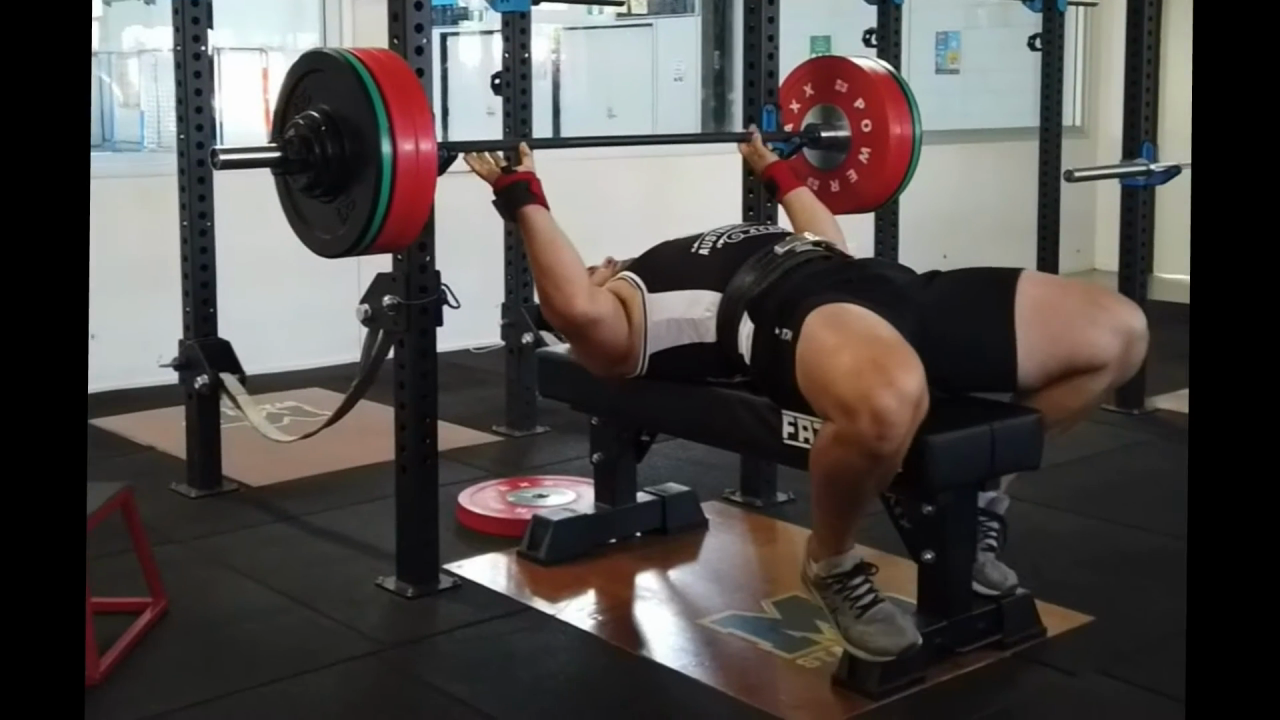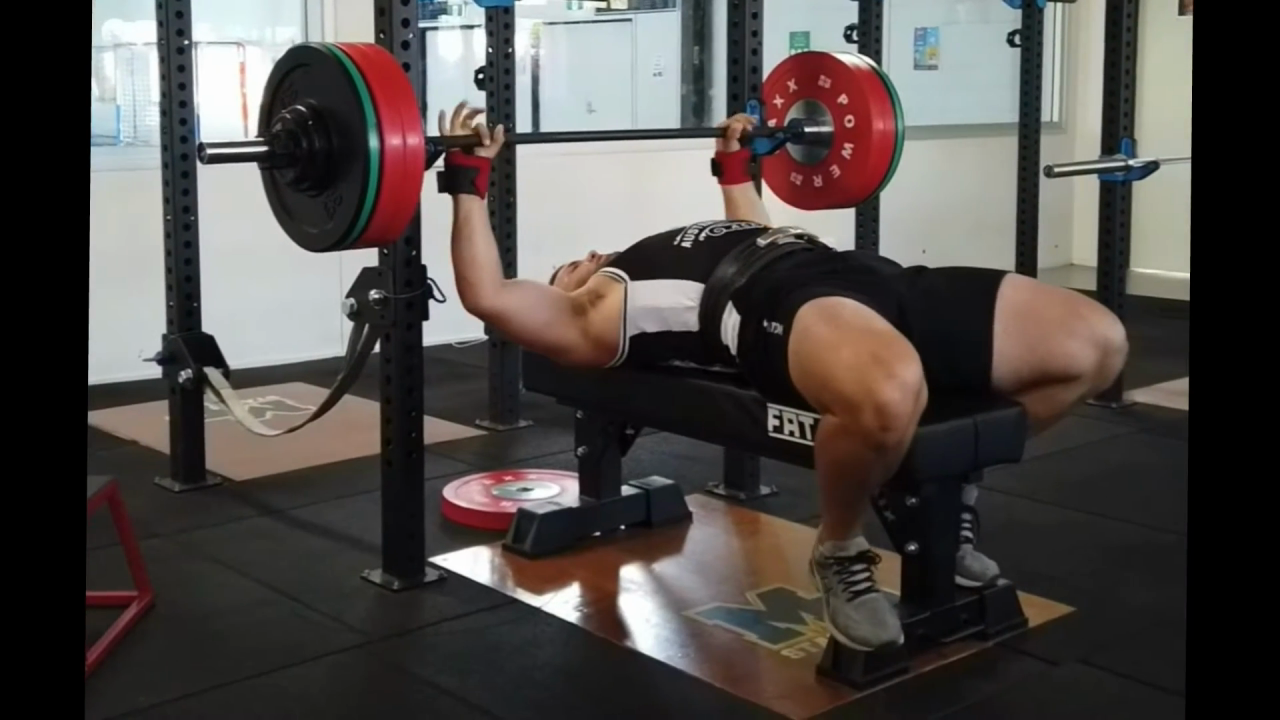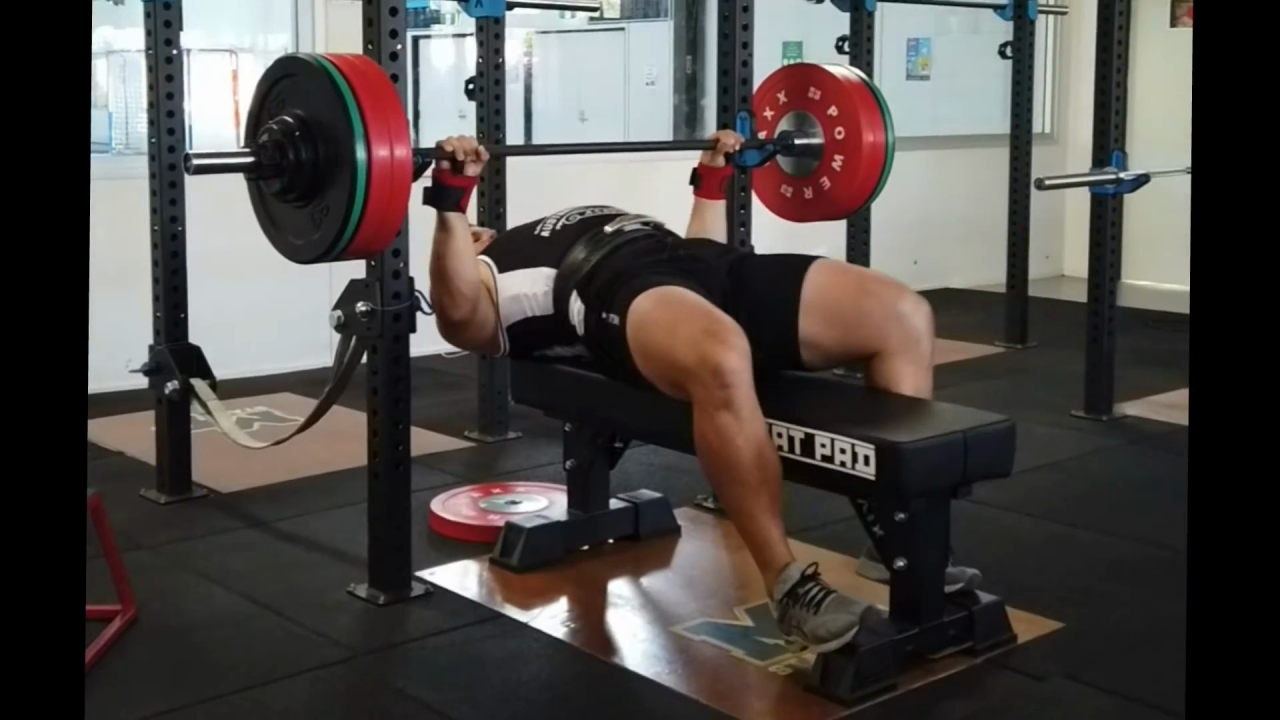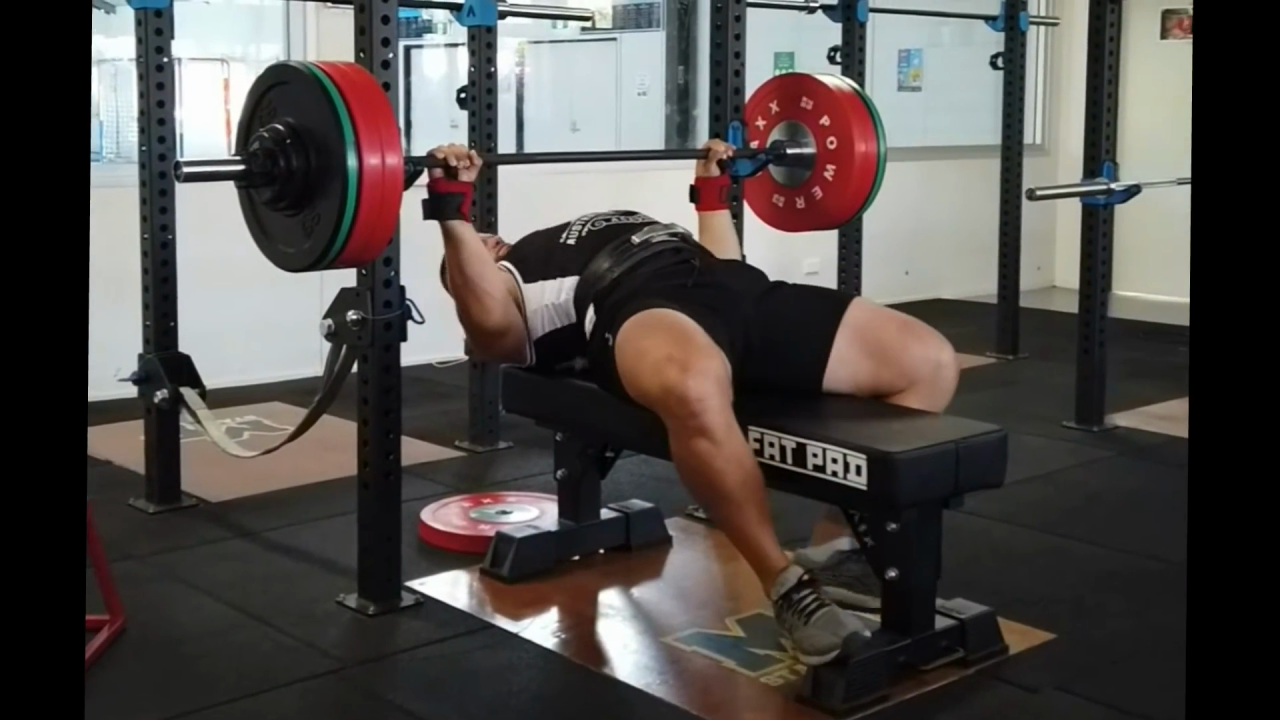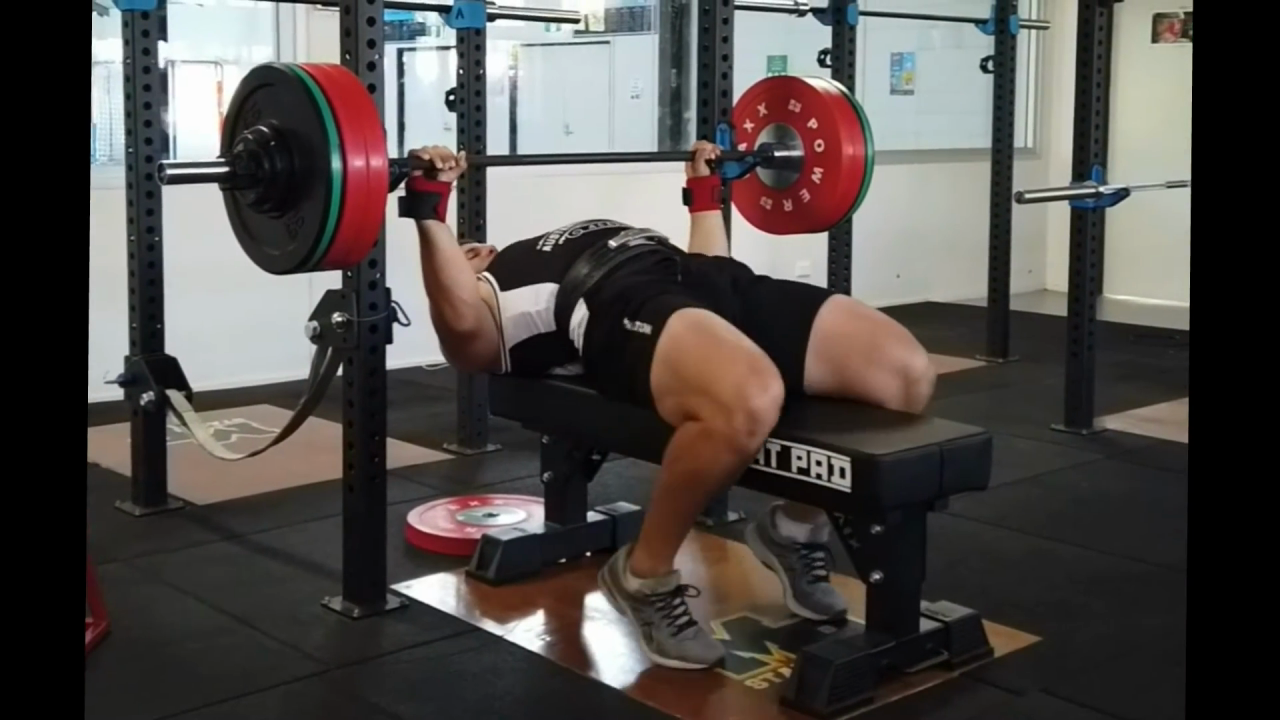
dt=1s
person 1, frame 1
left shoulder: (700, 271)
right shoulder: (614, 331)
left elbow: (830, 246)
right elbow: (575, 308)
left wrist: (774, 168)
right wrist: (520, 196)
left knee: (1117, 331)
right knee: (887, 402)
left ankle: (977, 487)
right ankle: (832, 564)
person 1, frame 2
left shoulder: (648, 271)
right shoulder: (588, 320)
left elbow: (754, 242)
right elbow: (486, 296)
left wrist: (733, 162)
right wrist: (467, 178)
left knee: (1097, 343)
right knee: (889, 395)
right ankle: (839, 552)
person 1, frame 3
left shoulder: (558, 243)
right shoulder: (485, 286)
left elbow: (699, 251)
right elbow: (458, 311)
left wrist: (712, 179)
right wrist: (449, 202)
left knee: (903, 315)
right knee: (721, 363)
right ankle: (789, 586)
person 1, frame 4
right shoulder: (504, 283)
left elbow: (722, 267)
right elbow: (488, 317)
left wrist: (712, 190)
right wrist: (451, 210)
left knee: (927, 361)
right knee: (695, 388)
left ankle: (840, 550)
right ankle: (788, 587)
person 1, frame 5
right shoulder: (482, 309)
left elbow: (706, 269)
right elbow: (460, 321)
left wrist: (703, 190)
right wrist: (428, 210)
left knee: (905, 373)
right knee: (748, 401)
left ankle: (797, 529)
right ankle: (646, 575)
